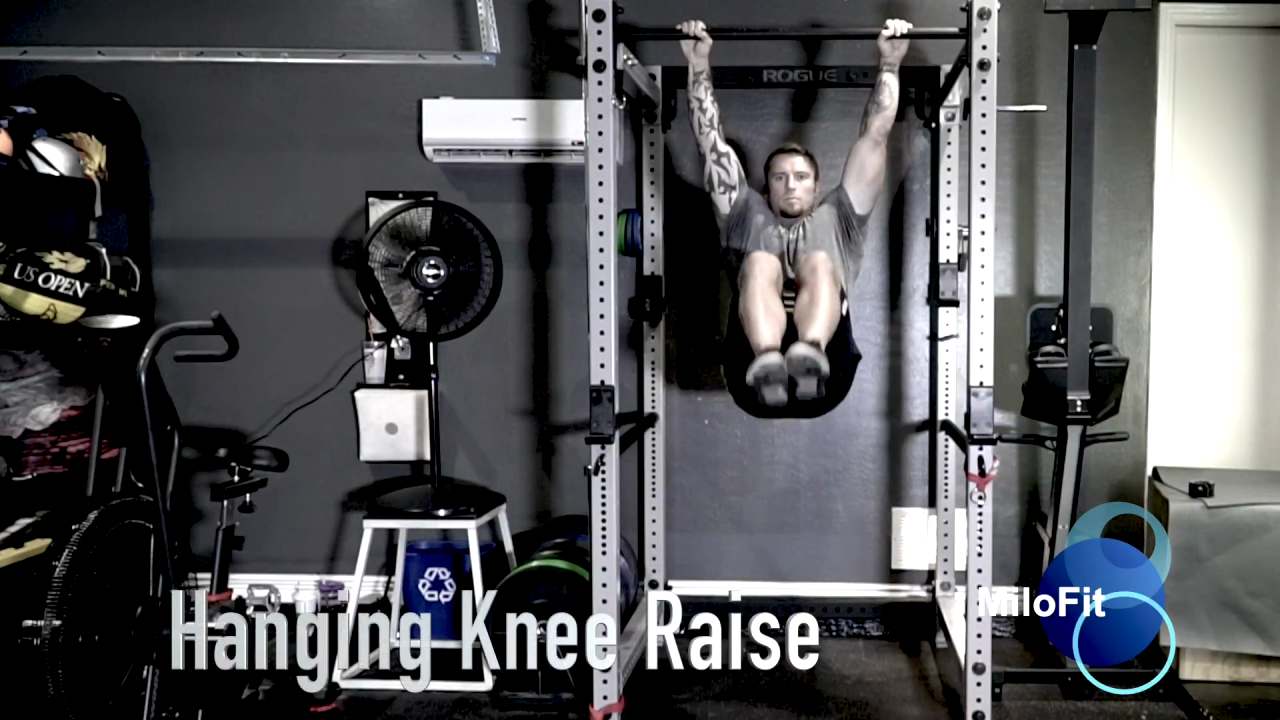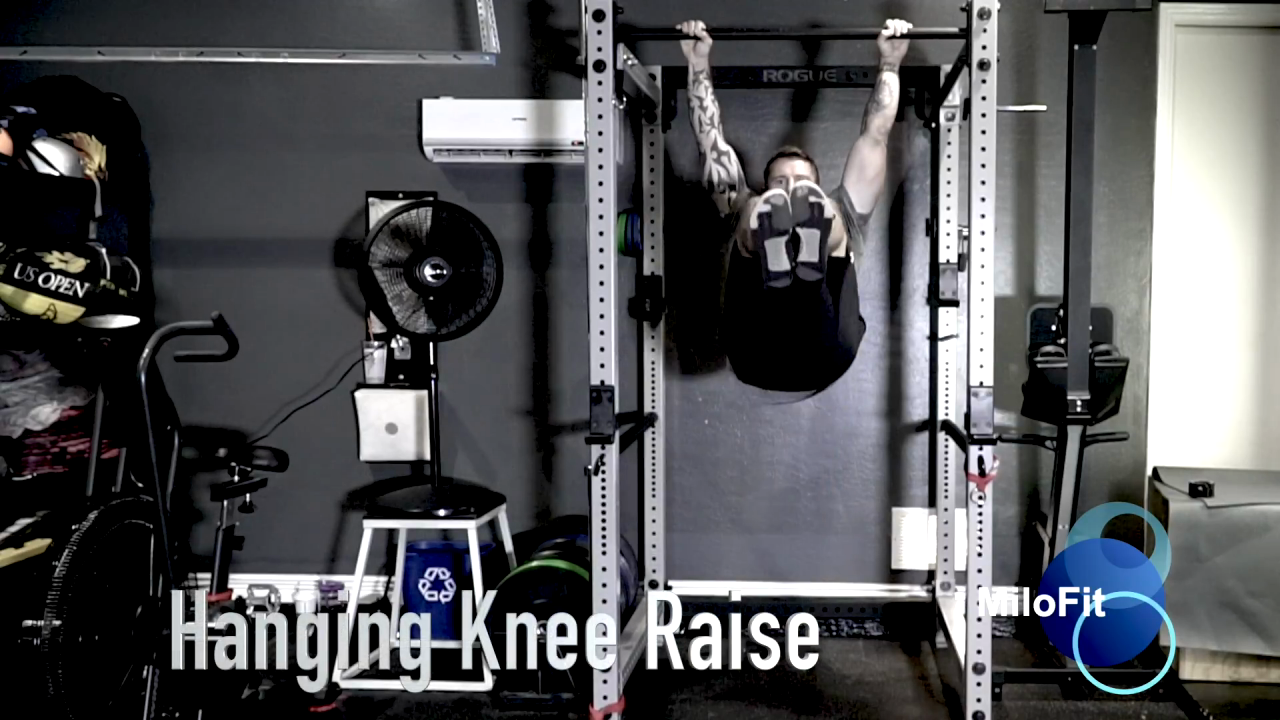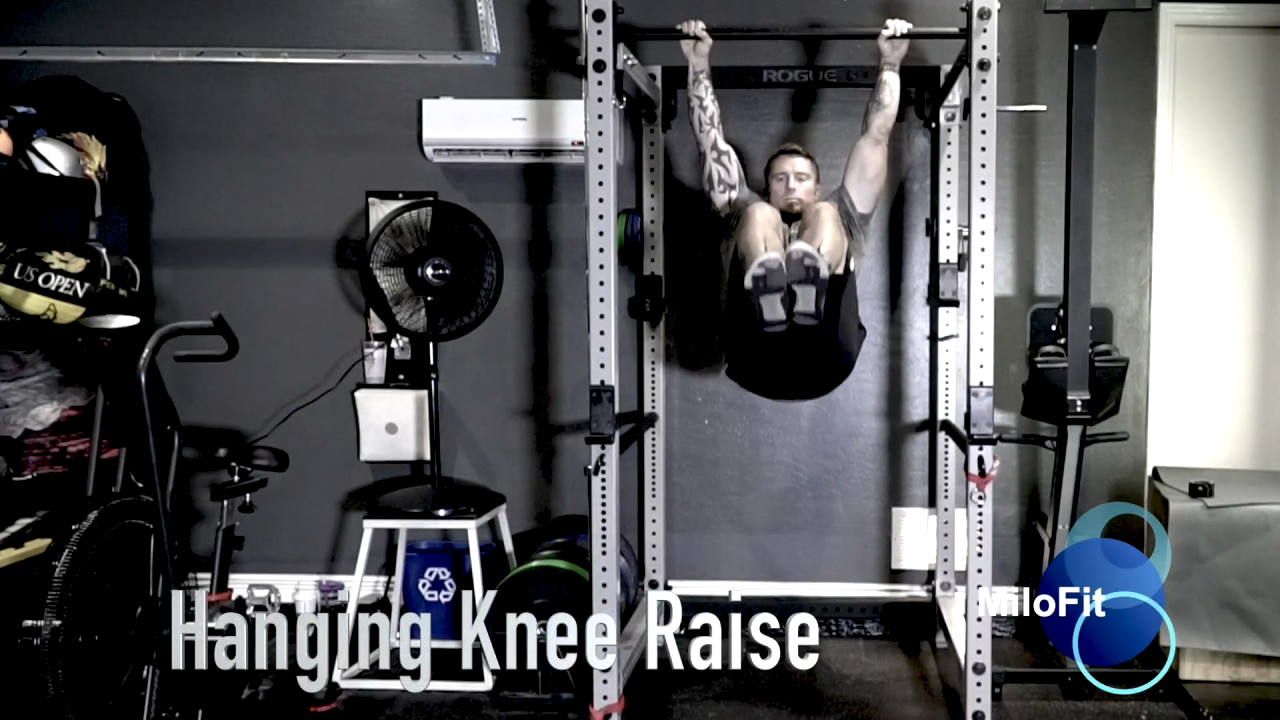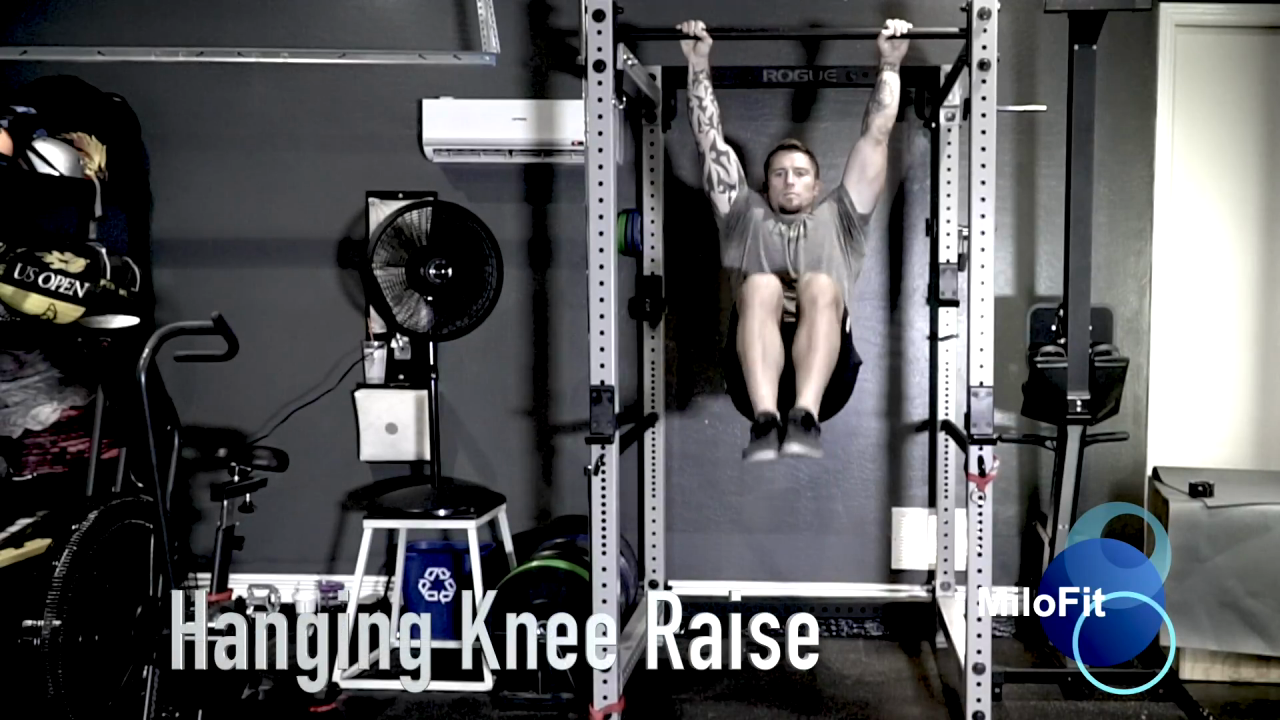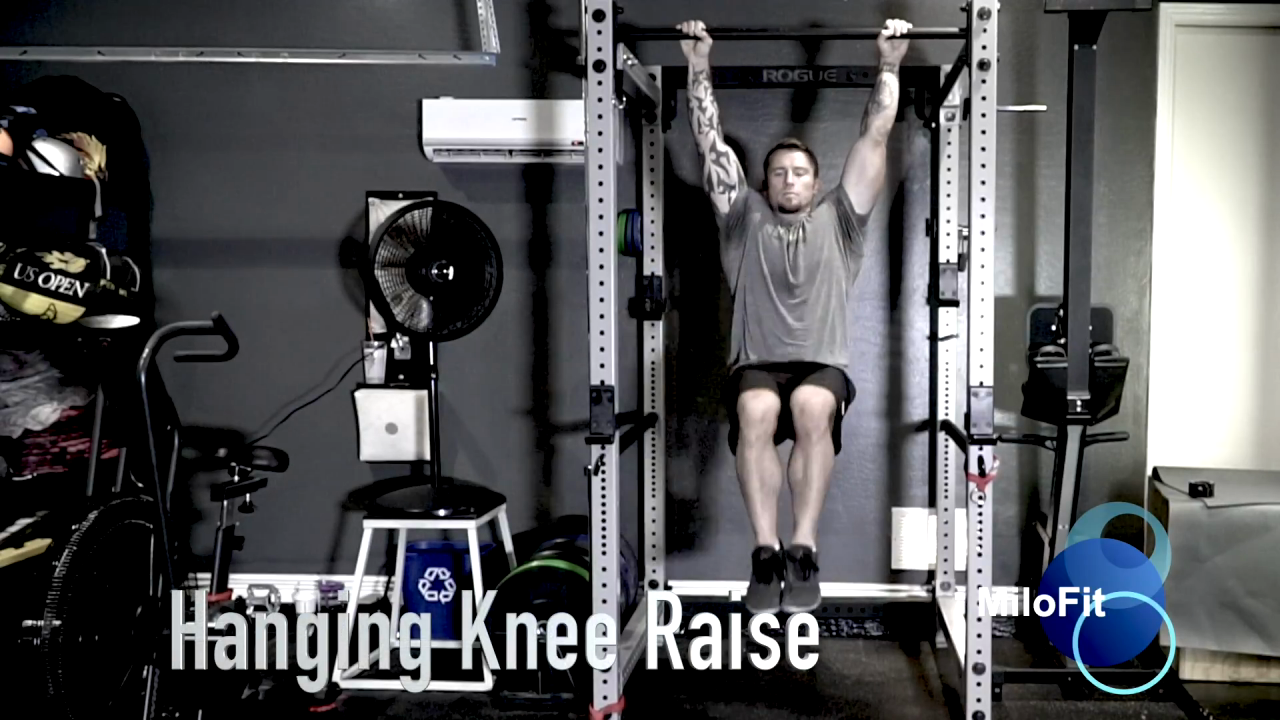
dt=0.2s
person 1, frame 1
left shoulder: (836, 217)
right shoulder: (748, 214)
left elbow: (874, 138)
right elbow: (711, 142)
left wrist: (889, 65)
right wrist: (699, 66)
left hip: (825, 366)
left knee: (818, 263)
right knee: (761, 264)
left ankle: (809, 356)
right ankle: (768, 362)
person 1, frame 2
left shoulder: (837, 212)
right shoulder: (748, 210)
left elbow: (874, 136)
right elbow: (712, 142)
left wrist: (889, 65)
right wrist: (699, 66)
left hip: (824, 346)
right hip: (758, 348)
left knee: (824, 208)
right knee: (756, 209)
left ankle: (811, 250)
right ankle: (768, 232)
person 1, frame 3
left shoulder: (839, 211)
right shoulder: (749, 208)
left elbow: (875, 136)
right elbow: (712, 143)
left wrist: (889, 65)
right wrist: (699, 65)
left hip: (825, 354)
right hip: (758, 357)
left knee: (823, 217)
right knee: (759, 219)
left ankle: (807, 282)
right ankle: (768, 281)
person 1, frame 4
left shoulder: (838, 214)
right shoulder: (746, 215)
left elbow: (875, 138)
right elbow: (711, 142)
left wrist: (889, 64)
right wrist: (698, 66)
left hip: (822, 328)
right hip: (764, 327)
left knee: (819, 287)
right knee: (762, 289)
left ankle: (803, 418)
right ankle: (766, 422)
person 1, frame 5
left shoulder: (838, 217)
right shoulder: (743, 217)
left elbow: (873, 139)
right elbow: (711, 145)
left wrist: (889, 65)
right wrist: (699, 67)
left hip: (821, 370)
right hip: (756, 368)
left knee: (810, 412)
right knee: (756, 415)
left ankle: (802, 552)
right ankle: (767, 552)
